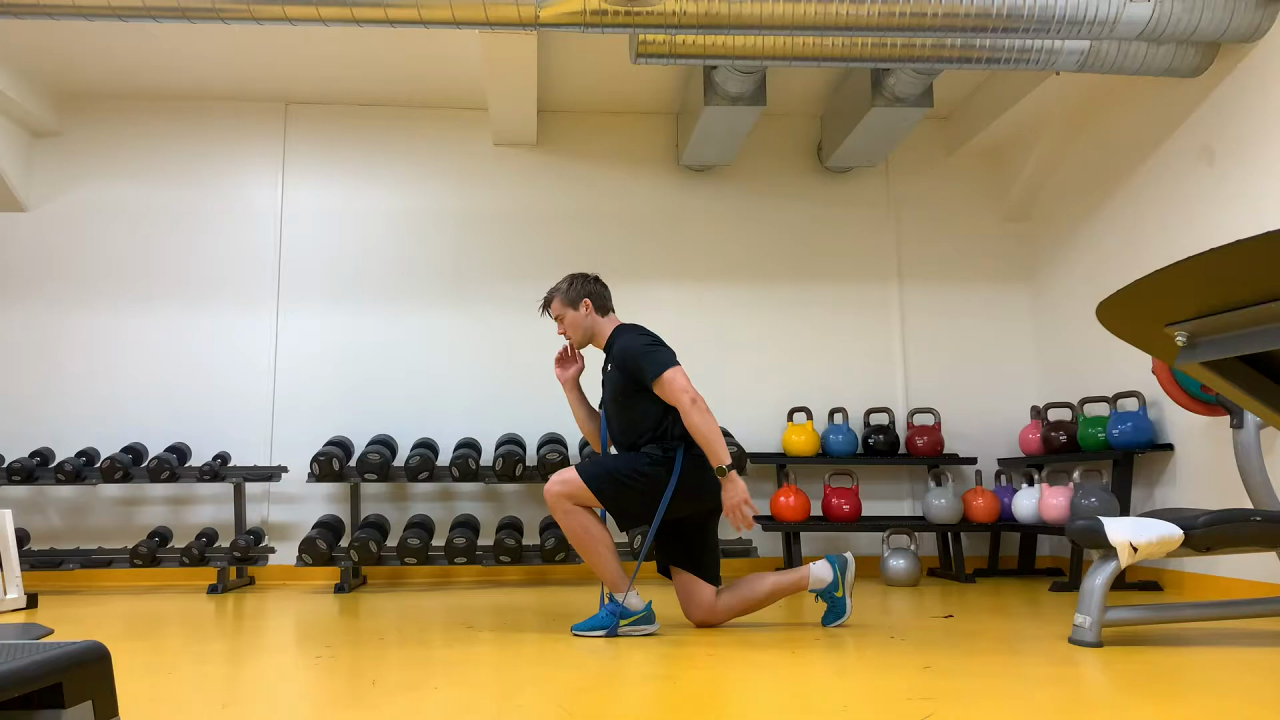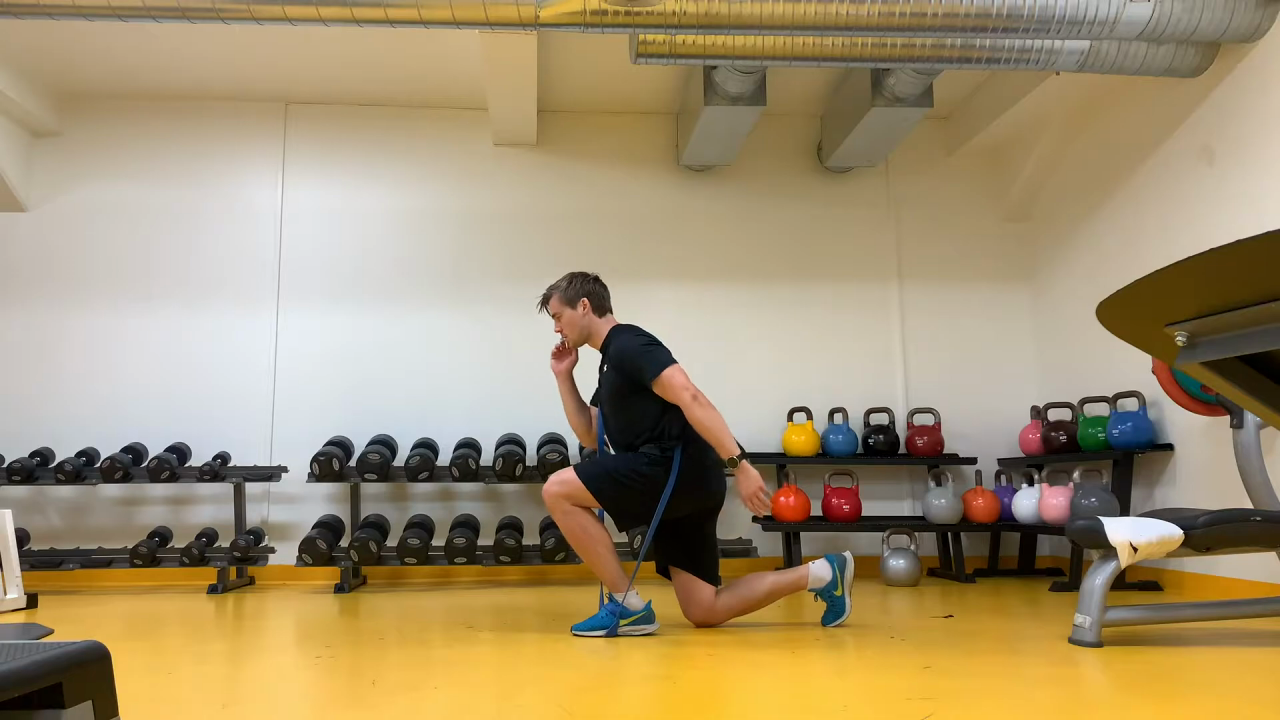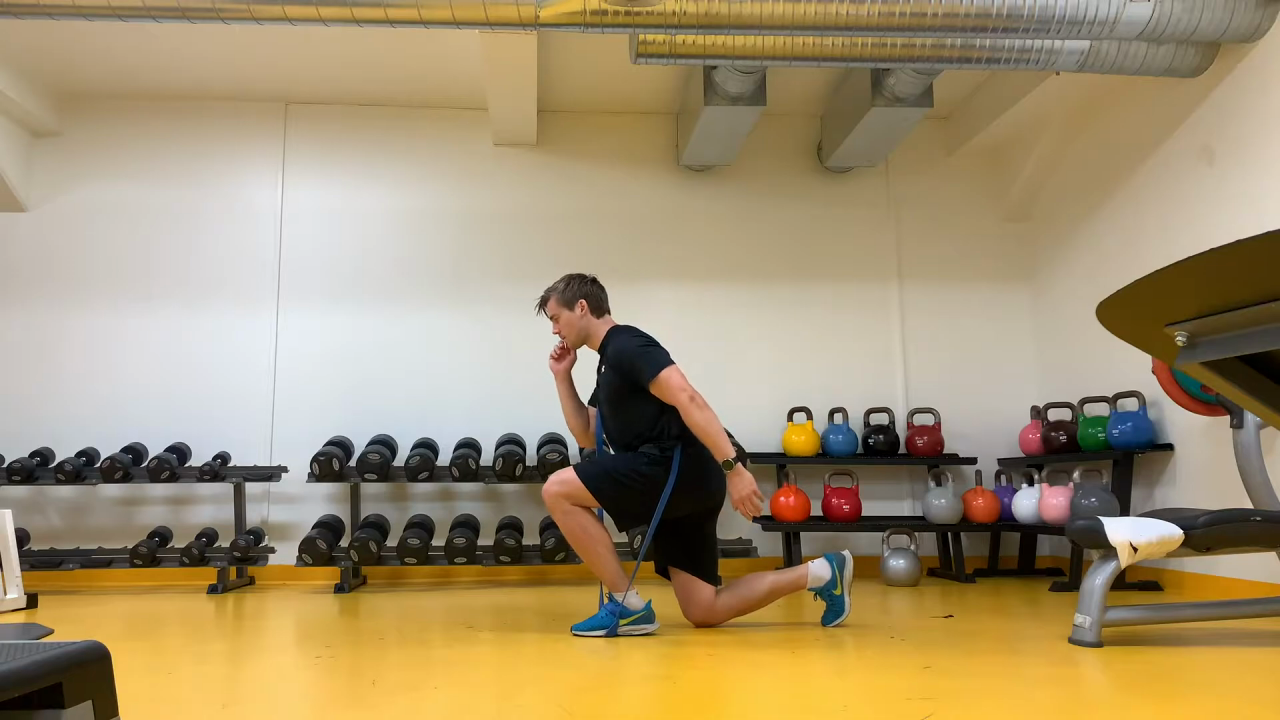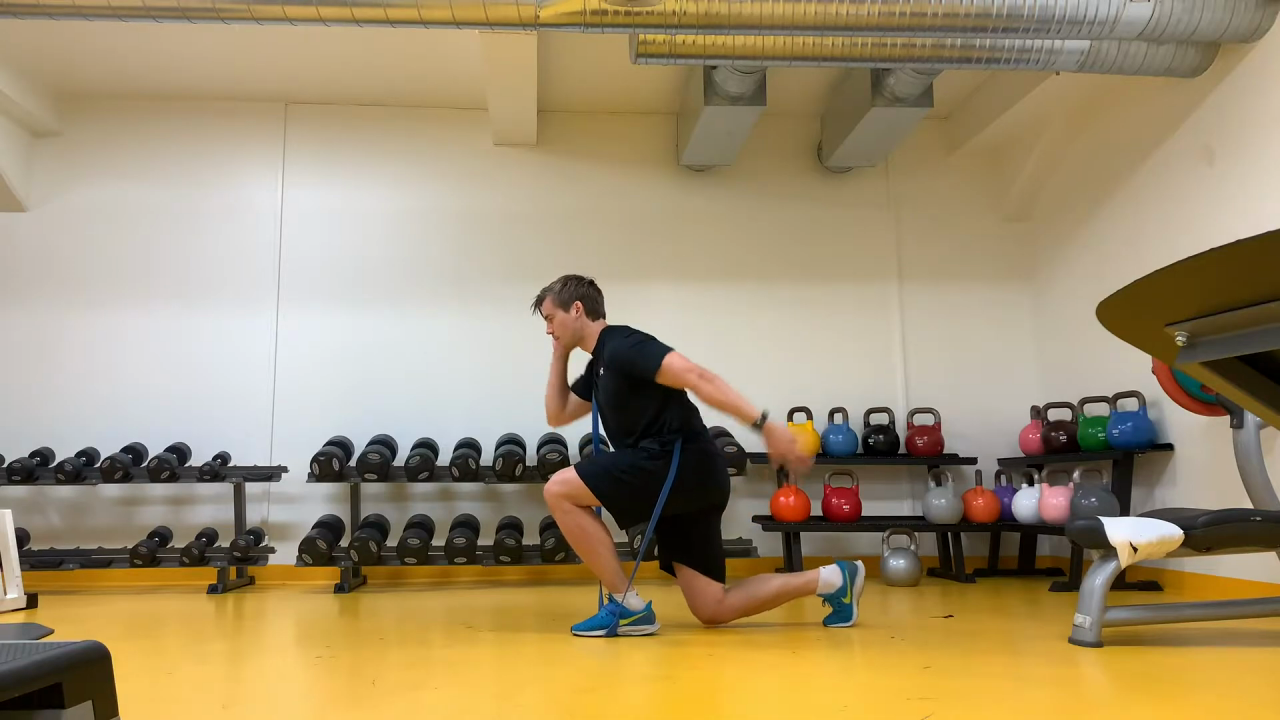
dt=0.3s
person 1, frame 1
left shoulder: (632, 344)
right shoulder: (616, 360)
left elbow: (690, 402)
right elbow: (601, 441)
left wrist: (728, 475)
right wrist: (571, 386)
left hip: (678, 467)
right hip: (680, 481)
left knee: (559, 490)
right knee: (705, 611)
left ankle: (628, 606)
right ankle: (824, 574)
person 1, frame 2
left shoulder: (629, 345)
right shoulder: (612, 360)
left elbow: (691, 398)
right elbow: (590, 436)
left wrist: (738, 465)
right wrist: (564, 378)
left hip: (677, 468)
right hip: (681, 481)
left knee: (558, 490)
right knee: (706, 611)
left ankle: (627, 606)
right ankle: (823, 573)
person 1, frame 3
left shoulder: (626, 347)
right shoulder: (610, 361)
left elbow: (688, 399)
right elbow: (586, 435)
left wrist: (733, 467)
right wrist: (563, 377)
left hip: (677, 466)
right hip: (679, 480)
left knee: (558, 490)
right knee: (704, 611)
left ankle: (628, 605)
right ankle: (823, 572)
person 1, frame 4
left shoulder: (622, 347)
right shoulder: (600, 366)
left elbow: (697, 377)
right elbow: (557, 415)
left wrist: (764, 425)
right wrist: (560, 355)
left hip: (681, 462)
right hip: (686, 474)
left knee: (560, 491)
right knee: (713, 608)
left ankle: (627, 606)
right ankle: (834, 580)
